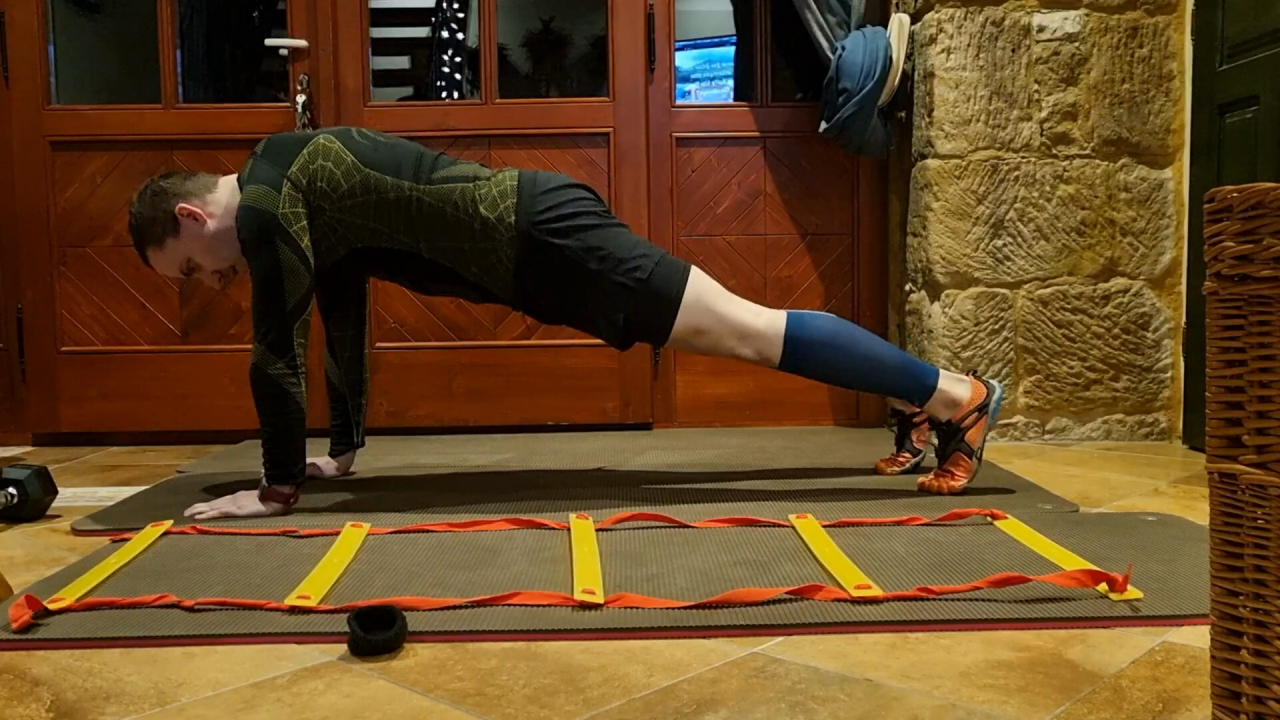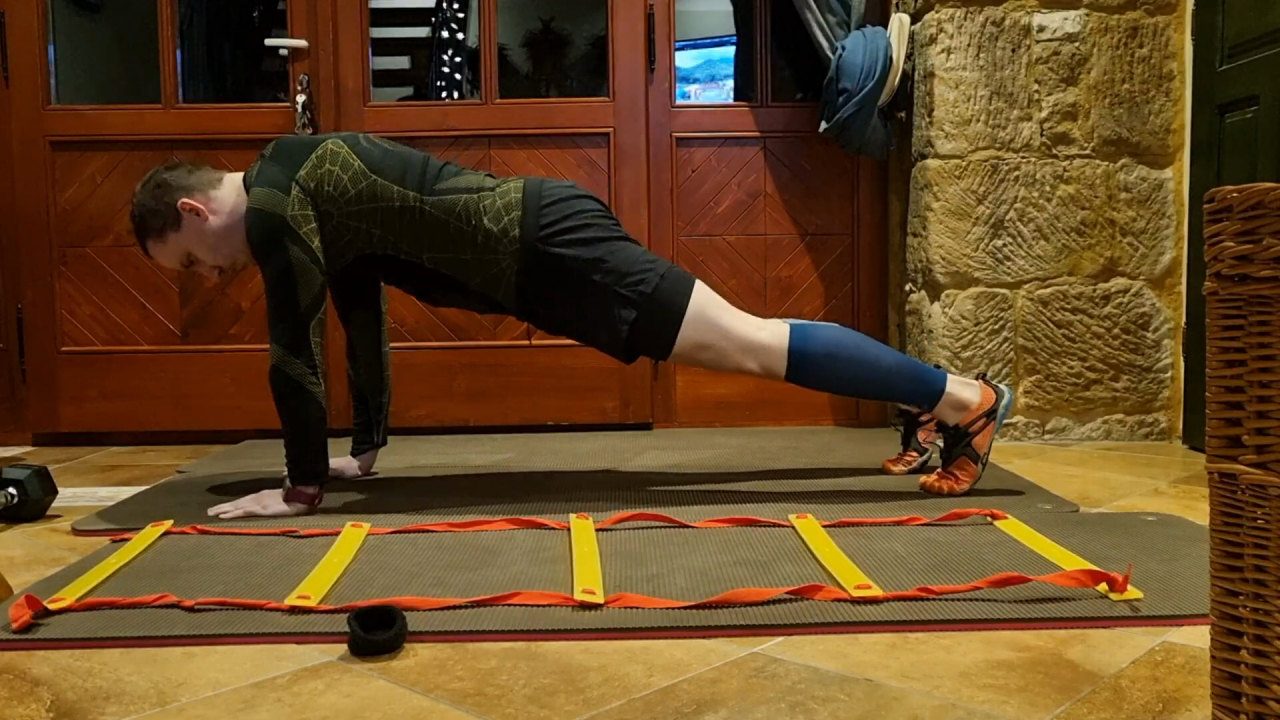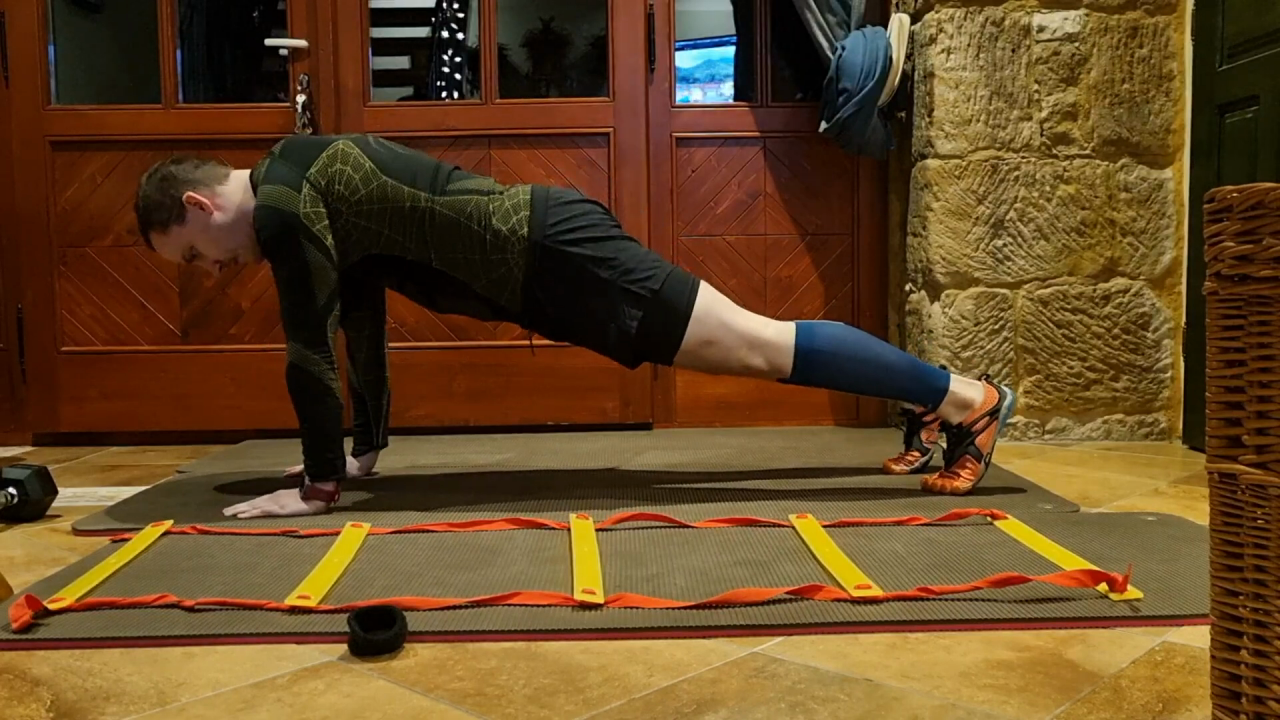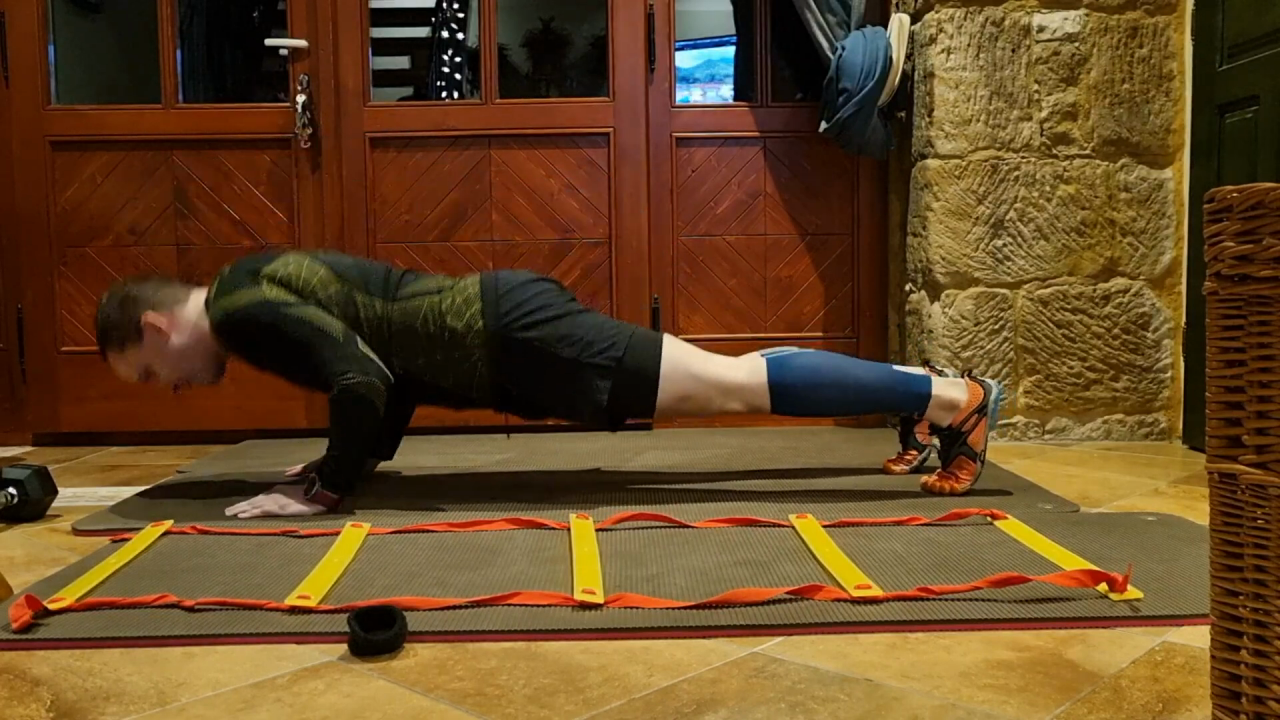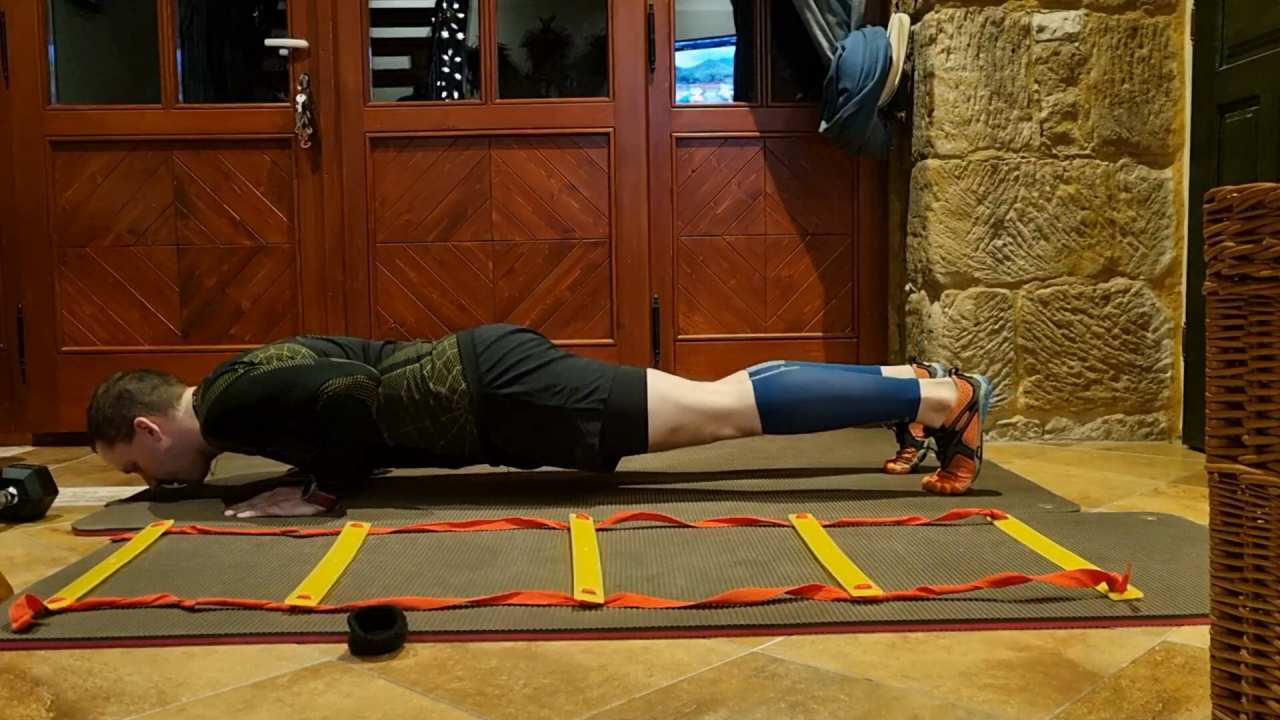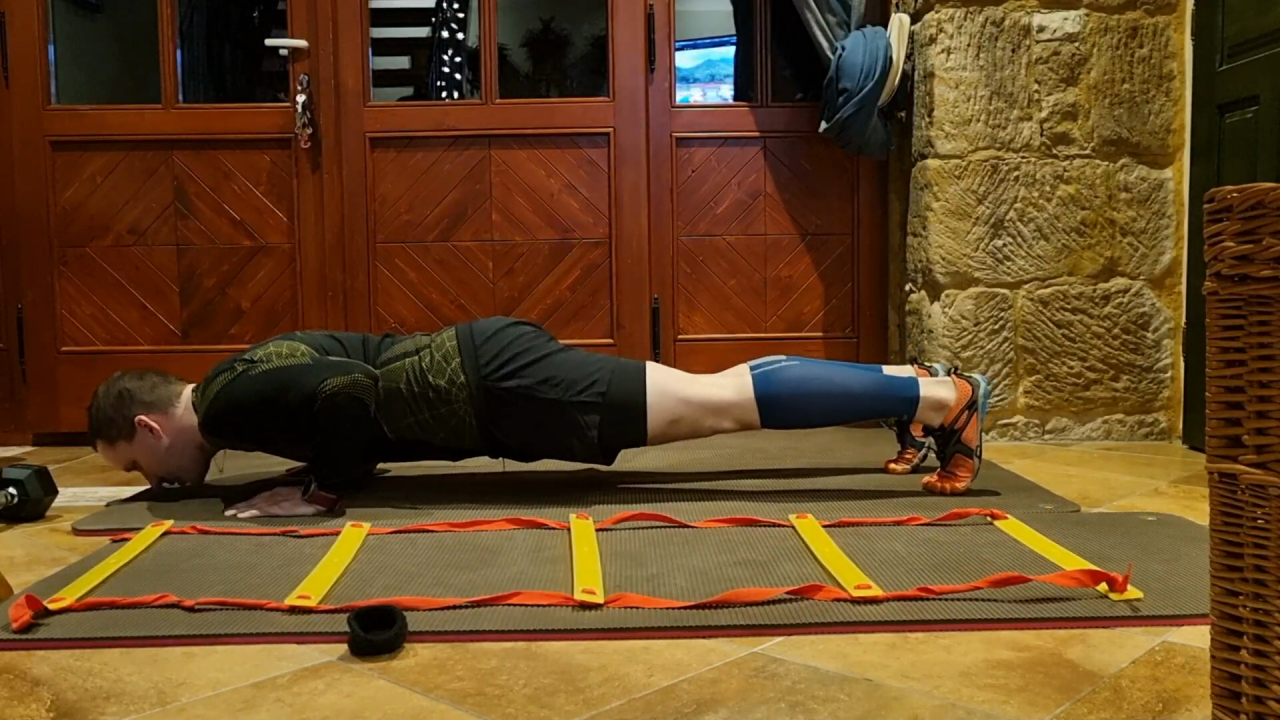
dt=0.7s
person 1, frame 1
left shoulder: (265, 206)
right shoulder: (303, 186)
left elbow: (274, 351)
right elbow: (343, 321)
left wrist: (278, 483)
right wrist: (342, 449)
left hip: (539, 235)
right hip: (536, 224)
left knee: (746, 331)
right knee: (743, 325)
left ankle: (954, 396)
right ankle: (919, 401)
person 1, frame 2
left shoulder: (274, 207)
right shoulder: (310, 185)
left elbow: (296, 353)
right elbow: (360, 317)
left wrist: (301, 485)
right wrist: (365, 448)
left hip: (545, 246)
right hip: (542, 235)
left knee: (751, 346)
right knee: (745, 341)
left ankle: (963, 398)
right ankle: (926, 402)
person 1, frame 3
left shoulder: (280, 204)
right shoulder: (309, 183)
left elbow: (309, 350)
right elbow: (360, 319)
left wrist: (318, 481)
right wrist: (364, 448)
left hip: (548, 252)
right hip: (542, 244)
left knee: (759, 344)
right knee: (753, 347)
left ankle: (966, 399)
right ankle: (929, 403)
person 1, frame 4
left shoulder: (240, 313)
right shoulder: (256, 288)
left elbow: (364, 380)
left wrist: (325, 488)
right wrist: (356, 456)
left hip: (507, 336)
right hip: (499, 321)
left knee: (732, 387)
right knee: (730, 379)
left ankle: (952, 398)
right ankle: (920, 384)
person 1, frame 5
left shoulder: (229, 402)
right shoulder: (248, 381)
left elbow: (349, 387)
left wrist: (322, 488)
right wrist: (327, 463)
left hip: (493, 391)
right hip: (484, 372)
left knee: (721, 411)
right knee: (721, 402)
left ankle: (942, 395)
right ankle: (911, 386)
person 1, frame 6
left shoulder: (230, 399)
right shoulder: (248, 379)
left elbow: (349, 388)
left wrist: (322, 489)
right wrist: (323, 461)
left hip: (495, 382)
right hip: (484, 369)
left knee: (719, 405)
right knee: (718, 399)
left ankle: (941, 395)
right ankle: (911, 386)
